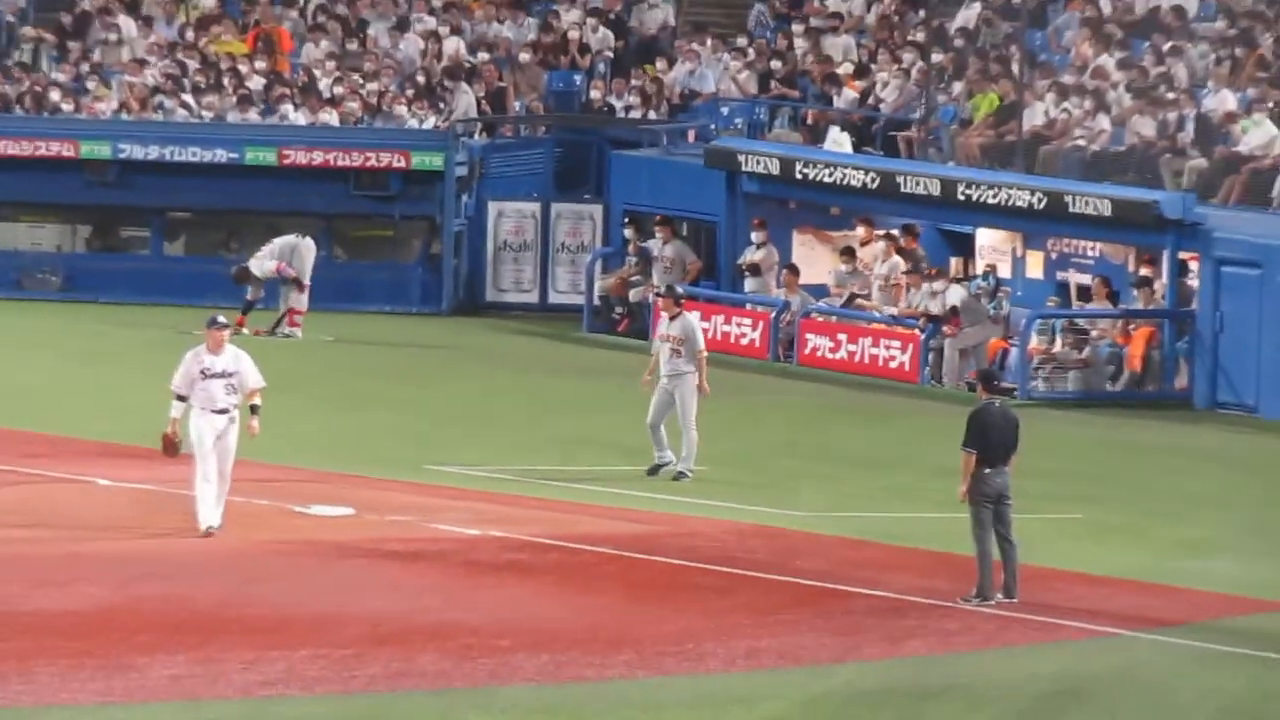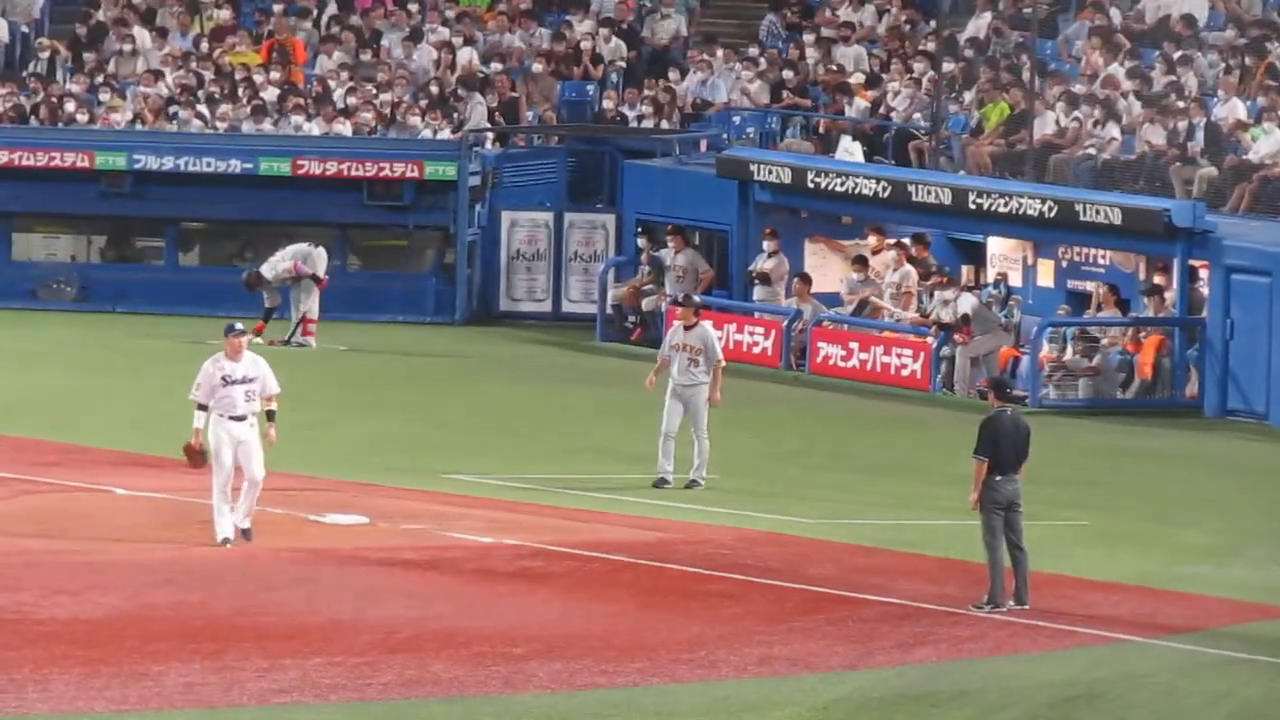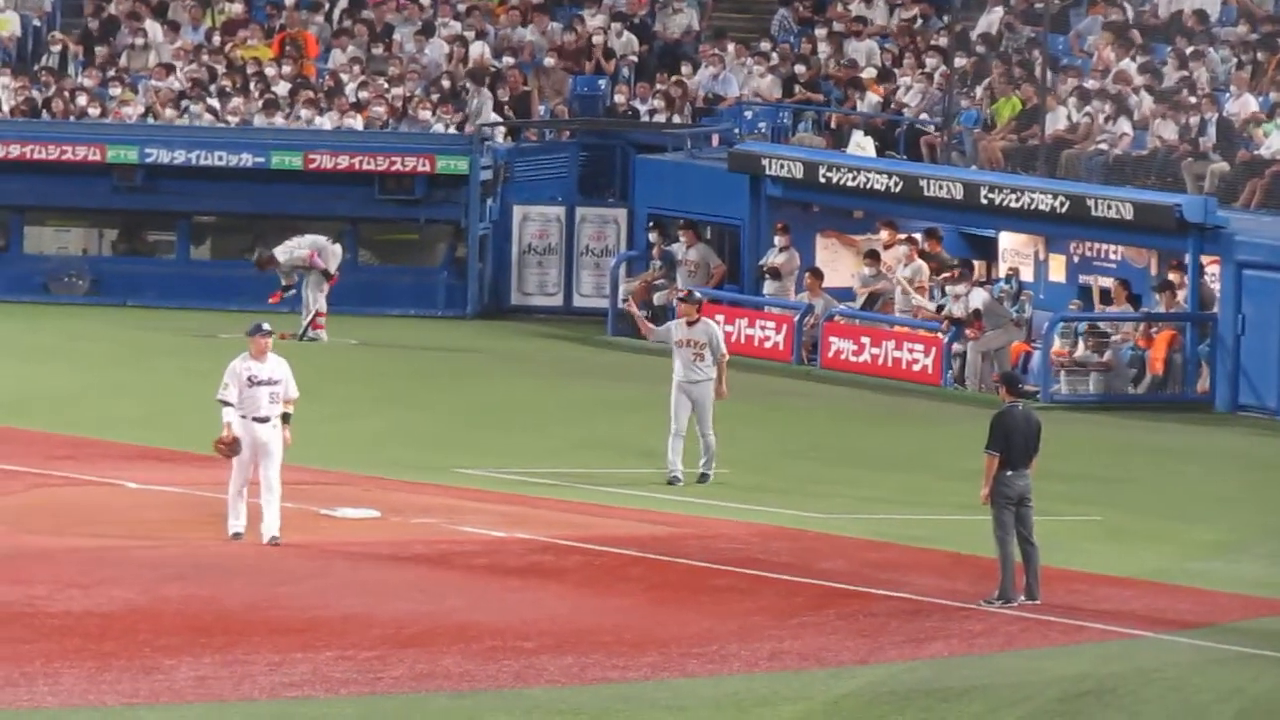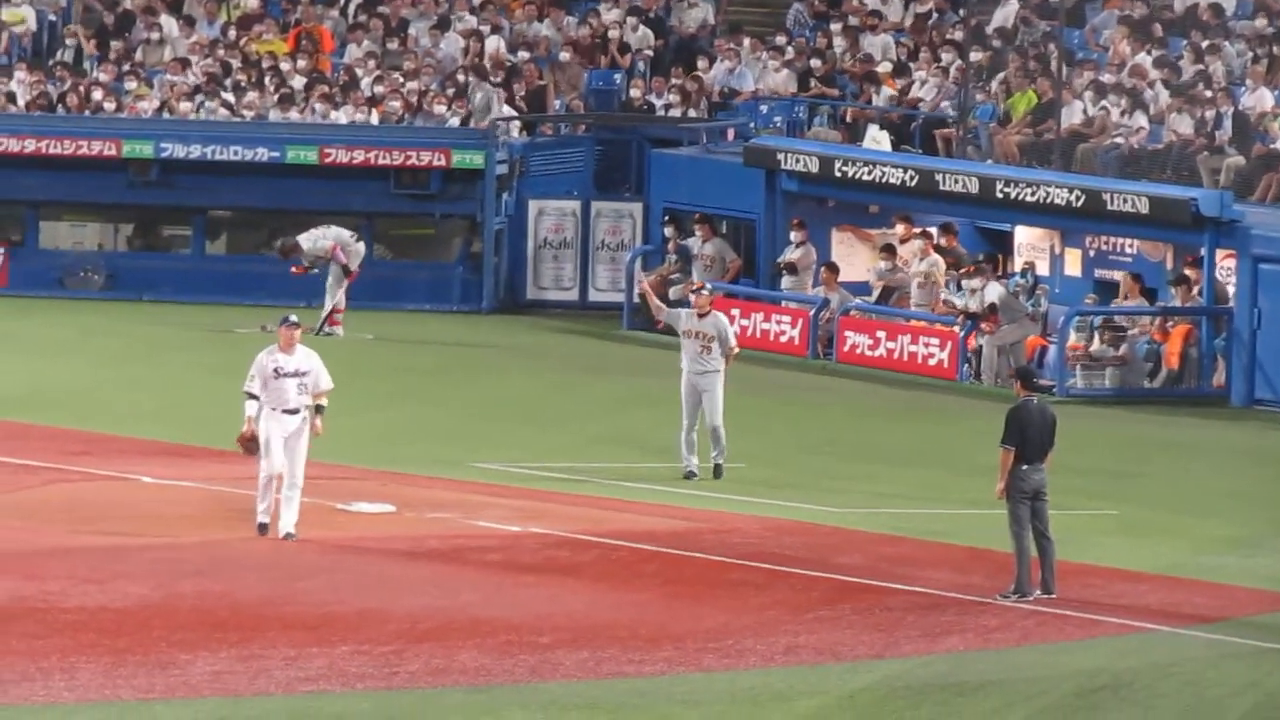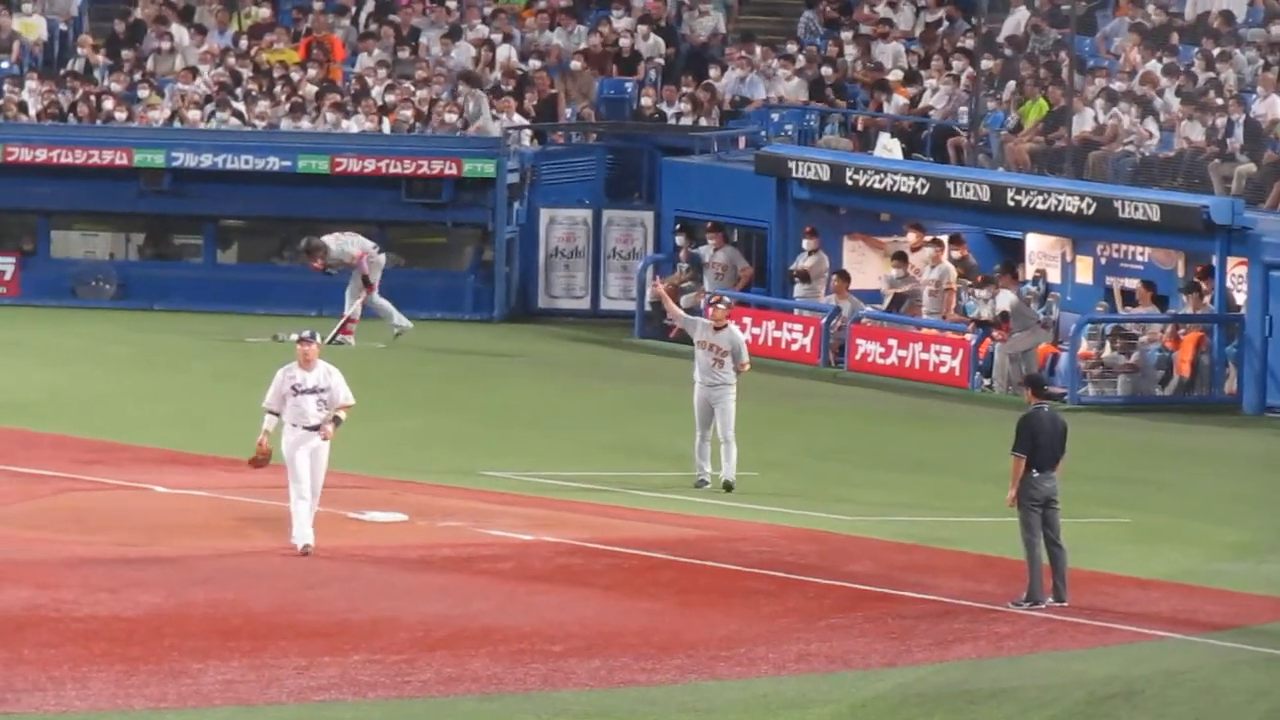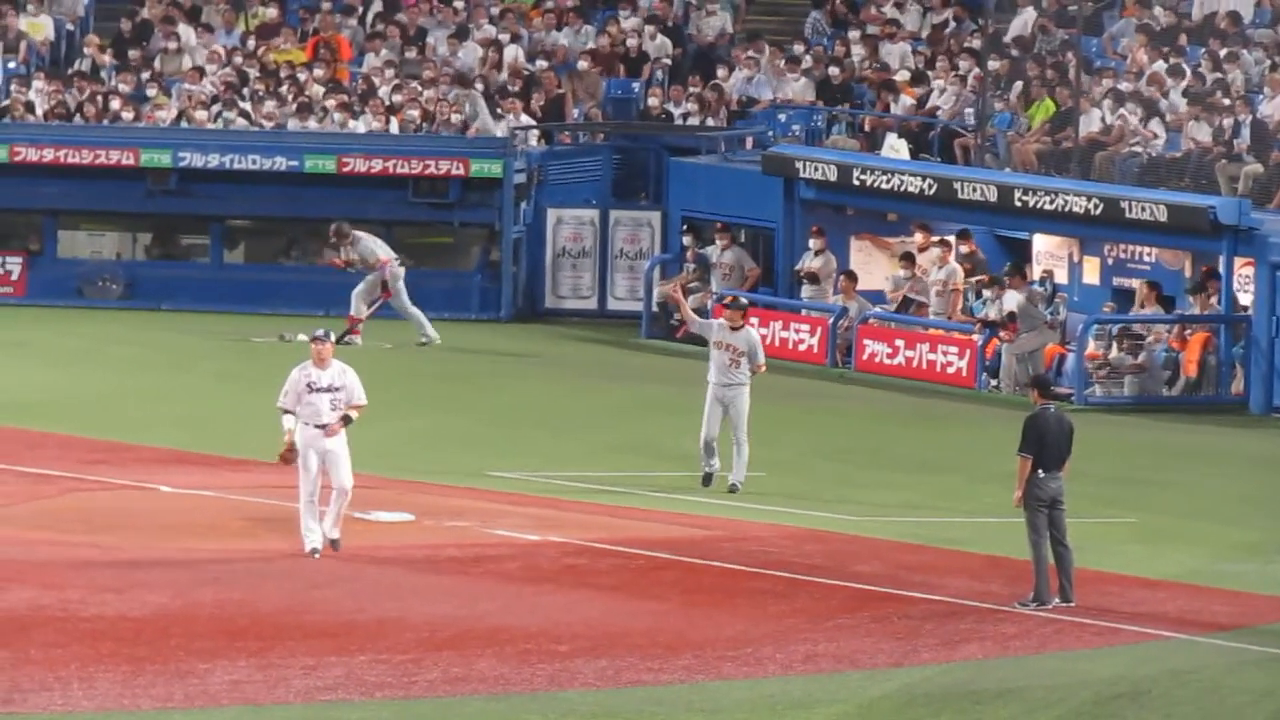
dt=0.3s
person 1, frame 1
left shoulder: (979, 414)
right shoulder: (1010, 415)
left elbow: (971, 453)
right elbow: (1012, 452)
left wrist: (964, 483)
left hip: (983, 478)
right hip: (1003, 478)
left knee: (983, 538)
right knee: (1006, 536)
left ankle: (984, 593)
right ankle: (1010, 591)
person 1, frame 2
left shoulder: (990, 422)
right shoulder: (1022, 423)
left elbow: (982, 460)
right elbow: (1023, 459)
left wrist: (975, 491)
left hip: (993, 485)
right hip: (1014, 485)
left knee: (994, 545)
right knee: (1016, 543)
left ankle: (996, 599)
right ankle: (1021, 597)
person 1, frame 3
left shoulder: (1002, 417)
right shoulder: (1033, 418)
left elbow: (993, 455)
right elbow: (1033, 454)
left wrist: (986, 486)
left hip: (1004, 480)
right hip: (1025, 481)
left knee: (1005, 539)
right knee: (1027, 538)
left ankle: (1007, 595)
right ankle: (1032, 592)
person 1, frame 4
left shoulder: (1017, 411)
right shoulder: (1048, 412)
left elbow: (1009, 449)
right elbow: (1049, 448)
left wrist: (1001, 480)
left hip: (1020, 475)
right hip: (1040, 475)
left knee: (1021, 534)
right knee: (1043, 532)
left ankle: (1023, 589)
right ankle: (1048, 587)
person 1, frame 5
left shoulder: (1028, 419)
right shoulder: (1059, 420)
left elbow: (1020, 457)
right elbow: (1060, 456)
left wrist: (1013, 488)
left hip: (1031, 483)
right hip: (1051, 483)
left knee: (1032, 541)
right knee: (1054, 540)
left ankle: (1035, 596)
right ankle: (1059, 594)
person 1, frame 6
left shoulder: (1034, 419)
right shoulder: (1065, 420)
left elbow: (1026, 457)
right elbow: (1066, 457)
left wrist: (1019, 488)
left hip: (1037, 482)
right hip: (1057, 483)
left knee: (1039, 541)
right knee: (1060, 540)
left ankle: (1041, 597)
right ankle: (1066, 595)
person 2, frame 1
left shoulder: (239, 356)
right shoulder: (193, 357)
left elbow: (254, 389)
right elbow: (181, 391)
left wrist: (254, 416)
right wrist: (173, 422)
left hip: (229, 419)
right hip: (202, 418)
left knee: (223, 473)
right knee: (205, 471)
left ankle: (215, 517)
right ankle: (207, 522)
person 2, frame 2
left shoulder: (257, 362)
right shoulder: (212, 366)
left elbow: (270, 396)
right elbow: (202, 401)
left wrist: (270, 425)
right wrist: (197, 432)
left hip: (249, 426)
right hip: (221, 426)
left knee: (255, 476)
right knee: (222, 481)
left ankle: (242, 520)
right ankle: (224, 531)
person 2, frame 3
left shoulder: (281, 364)
right shoulder: (238, 365)
left elbow: (289, 399)
right elbow: (227, 400)
left wrist: (286, 427)
right wrist: (227, 427)
left hip: (272, 427)
right hip: (244, 426)
left knee: (271, 481)
right knee: (240, 480)
left ankle: (271, 532)
right ankle: (236, 526)
person 2, frame 4
left shoulder: (310, 357)
right shoulder: (265, 357)
left elbow: (322, 391)
right elbow: (253, 392)
left wrist: (318, 416)
right wrist: (249, 420)
left hip: (299, 421)
right hip: (272, 419)
left knee: (295, 476)
right knee: (272, 469)
left ankle: (287, 525)
right ankle: (263, 515)
person 2, frame 5
left shoulder: (331, 373)
right shoulder: (285, 374)
left elbow: (343, 406)
right elbow: (273, 407)
left wrist: (333, 424)
right wrist: (265, 433)
left hip: (319, 436)
right hip: (294, 435)
left knee: (314, 490)
right knee: (300, 489)
left ankle: (303, 536)
right ankle: (303, 540)
person 2, frame 6
left shoulder: (345, 372)
right shoulder: (299, 373)
left elbow: (357, 405)
right elbow: (287, 407)
left wrist: (341, 422)
right wrist: (289, 432)
left hip: (336, 436)
right hip: (307, 435)
left knee: (344, 485)
right knee: (309, 491)
left ankle: (332, 529)
right ankle: (312, 541)
person 3, frame 1
left shoulder: (689, 323)
right shoulder: (663, 321)
left elbow: (700, 353)
left wrist: (702, 381)
right wrist: (648, 373)
left hip: (685, 379)
right hip: (665, 379)
left knee: (687, 425)
right knee: (653, 422)
left ankle: (686, 468)
right ankle: (663, 457)
person 3, frame 2
left shoulder: (707, 333)
right shoulder: (674, 331)
left elbow: (717, 363)
right elbow: (666, 357)
left wrist: (715, 390)
right wrist: (653, 373)
left hip: (699, 389)
right hip: (676, 387)
left knee: (701, 434)
right knee: (668, 431)
left ankle: (698, 476)
right ankle: (665, 474)
person 3, frame 3
left shoulder: (710, 328)
right shoulder: (674, 326)
left elbow: (722, 357)
right elbow: (652, 333)
left wrist: (721, 383)
right wrist: (637, 314)
left hip: (704, 385)
right hip: (680, 385)
left knee: (705, 431)
right knee: (677, 430)
left ankle: (707, 470)
right ankle: (675, 473)
person 3, frame 4
left shoulder: (720, 321)
right shoulder: (683, 317)
left elbow: (732, 349)
left wrist: (719, 365)
left hip: (712, 378)
right hip: (689, 377)
left knee: (715, 424)
right knee: (689, 425)
left ankle: (718, 460)
right ankle: (691, 467)
person 3, frame 5
left shoulder: (734, 335)
right shoulder: (699, 326)
left elbow: (744, 366)
left wrist: (726, 374)
left hip: (724, 390)
right hip: (702, 389)
left knee: (726, 435)
right knee: (702, 435)
right ankle: (703, 476)
person 3, frame 6
left shoulder: (751, 337)
right shoulder: (715, 327)
left elbow: (760, 367)
left wrist: (741, 373)
left hip: (738, 391)
right hip: (715, 389)
left knee: (739, 438)
right knee: (708, 435)
right ankle: (710, 468)
